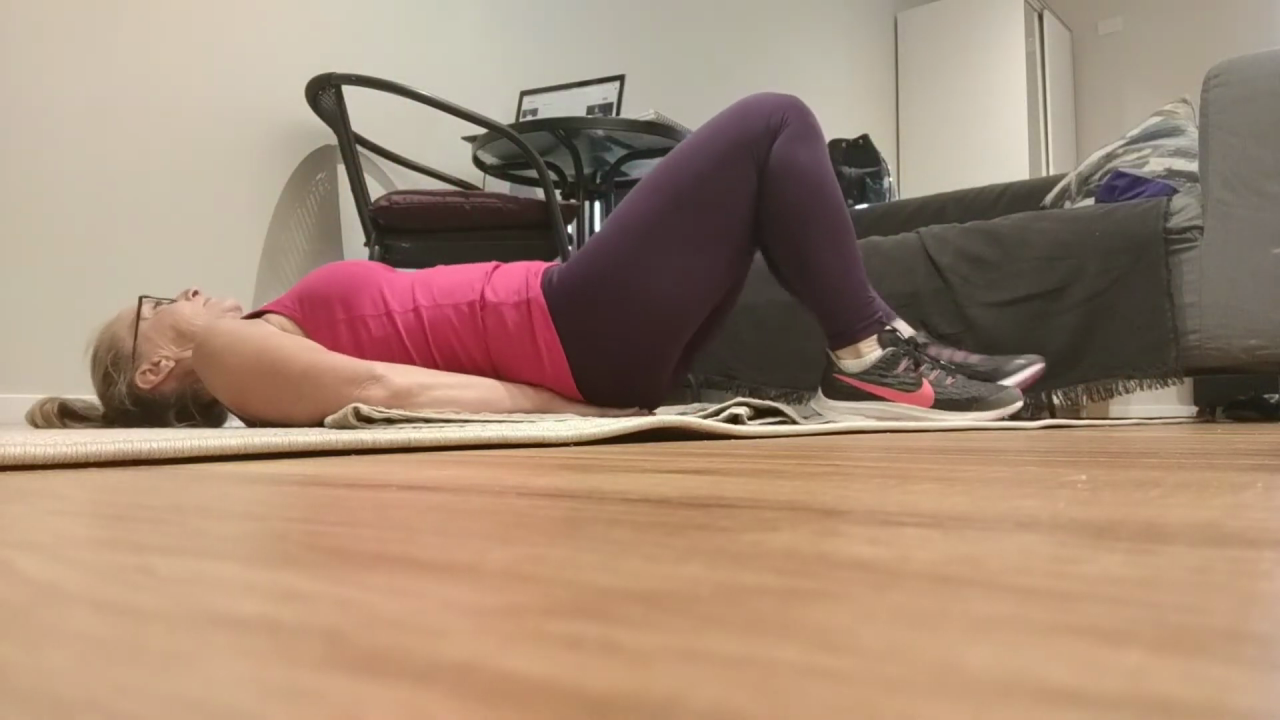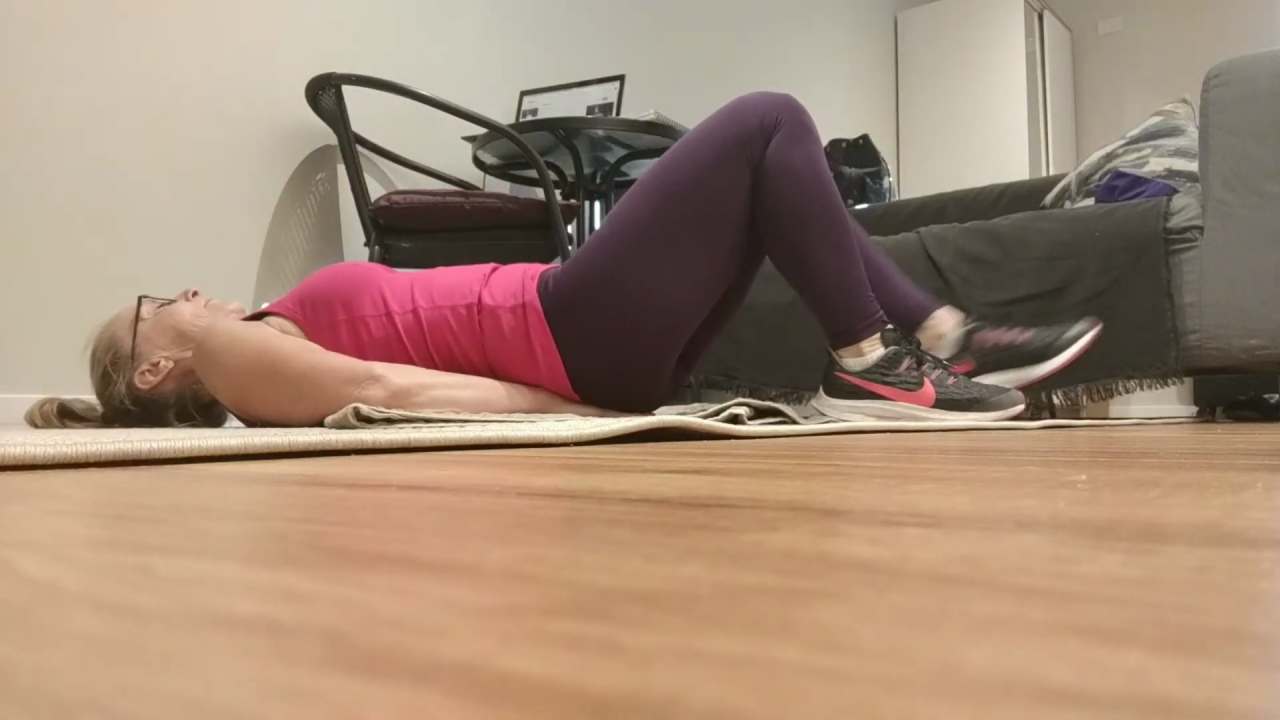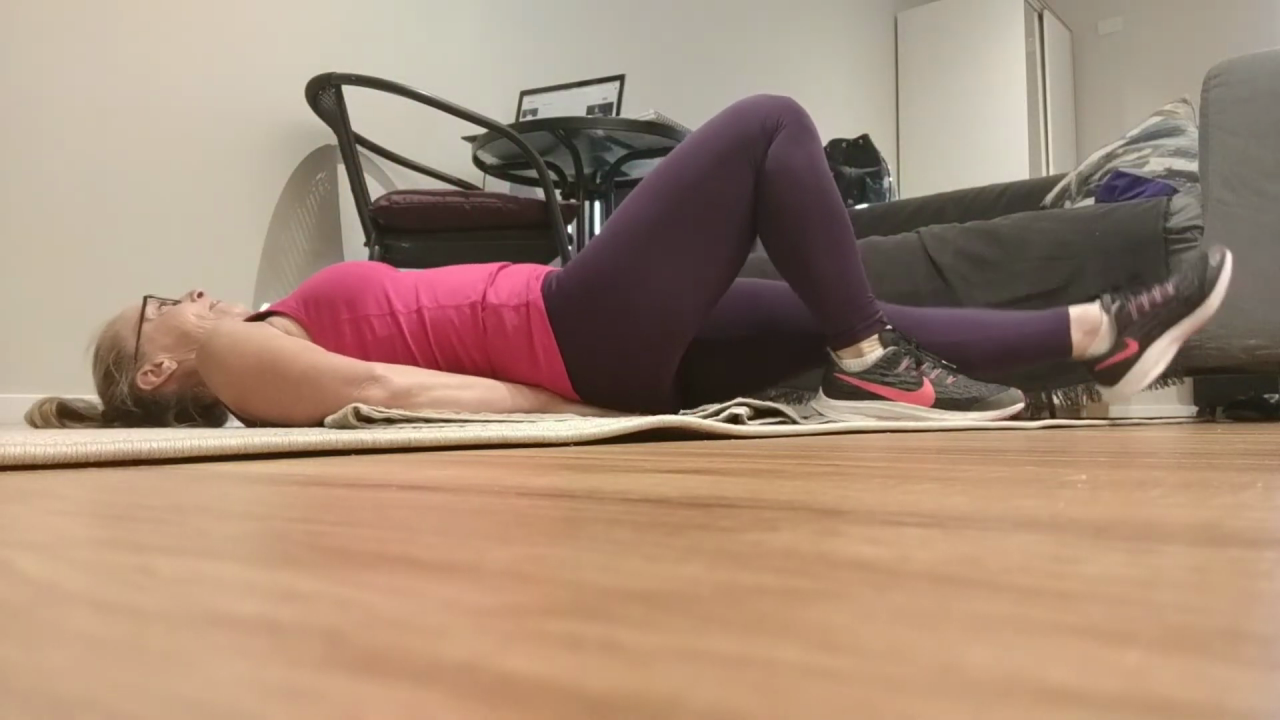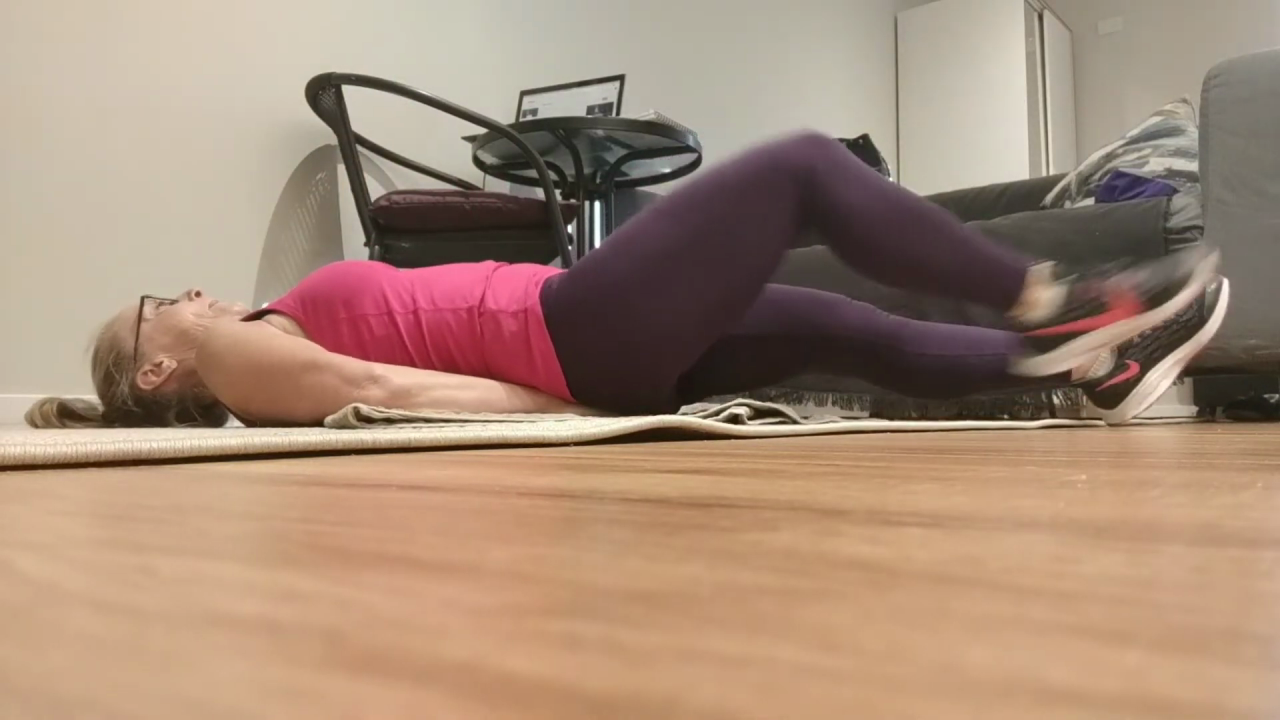
dt=0.5s
person 1, frame 1
left shoulder: (263, 343)
right shoulder: (237, 359)
right elbow: (388, 391)
right wrist: (563, 408)
left hip: (579, 329)
right hip: (579, 333)
left knee: (761, 167)
right knee: (773, 124)
left ankle: (888, 349)
right ankle: (865, 369)
person 1, frame 2
left shoulder: (271, 335)
right shoulder: (242, 361)
right elbow: (383, 390)
right wrist: (558, 413)
left hip: (573, 332)
right hip: (576, 338)
left knee: (773, 190)
right knee: (773, 121)
left ankle: (948, 342)
right ankle: (868, 367)
person 1, frame 3
left shoulder: (271, 336)
right shoulder: (244, 361)
right elbow: (385, 388)
right wrist: (564, 415)
left hip: (601, 344)
right hip: (582, 337)
left knee: (827, 317)
right knee: (768, 124)
left ankle: (1106, 334)
right ankle: (870, 373)
person 1, frame 4
left shoulder: (270, 336)
right shoulder: (240, 367)
right elbow: (378, 387)
right wrist: (561, 415)
left hip: (589, 341)
right hip: (582, 342)
left knee: (830, 324)
right knee: (804, 164)
left ankle: (1093, 354)
right ankle: (1050, 305)
